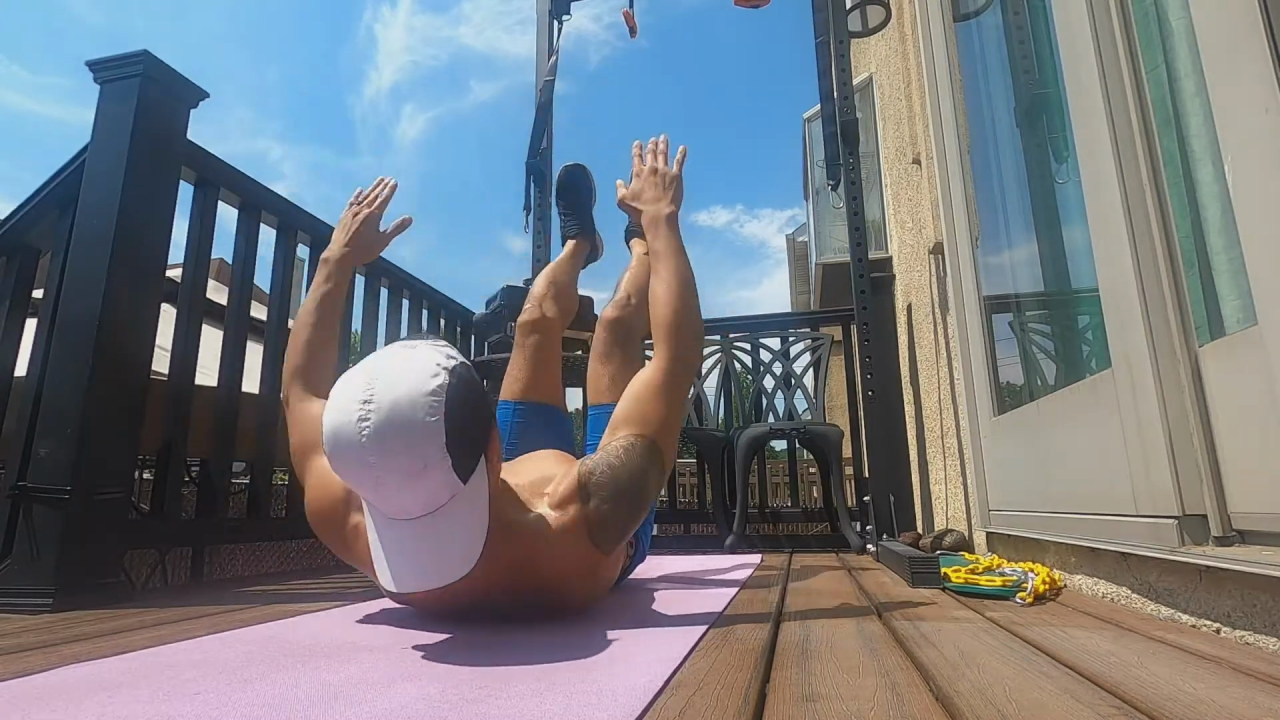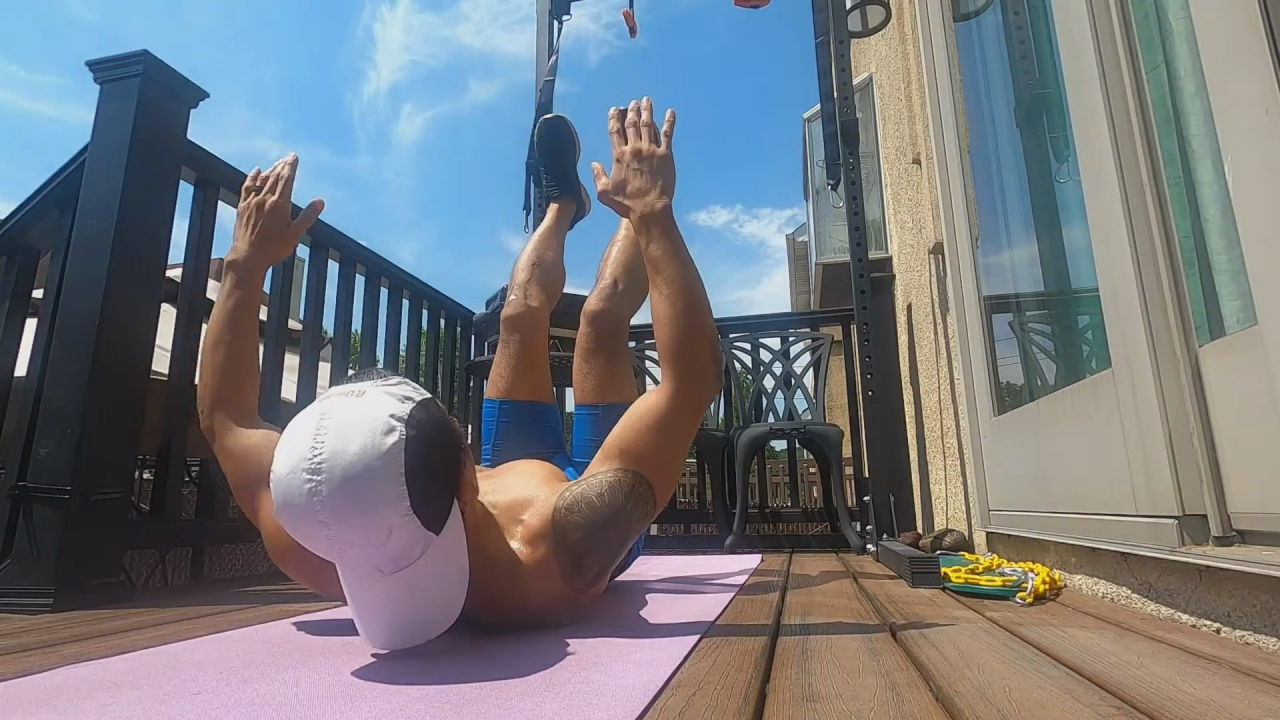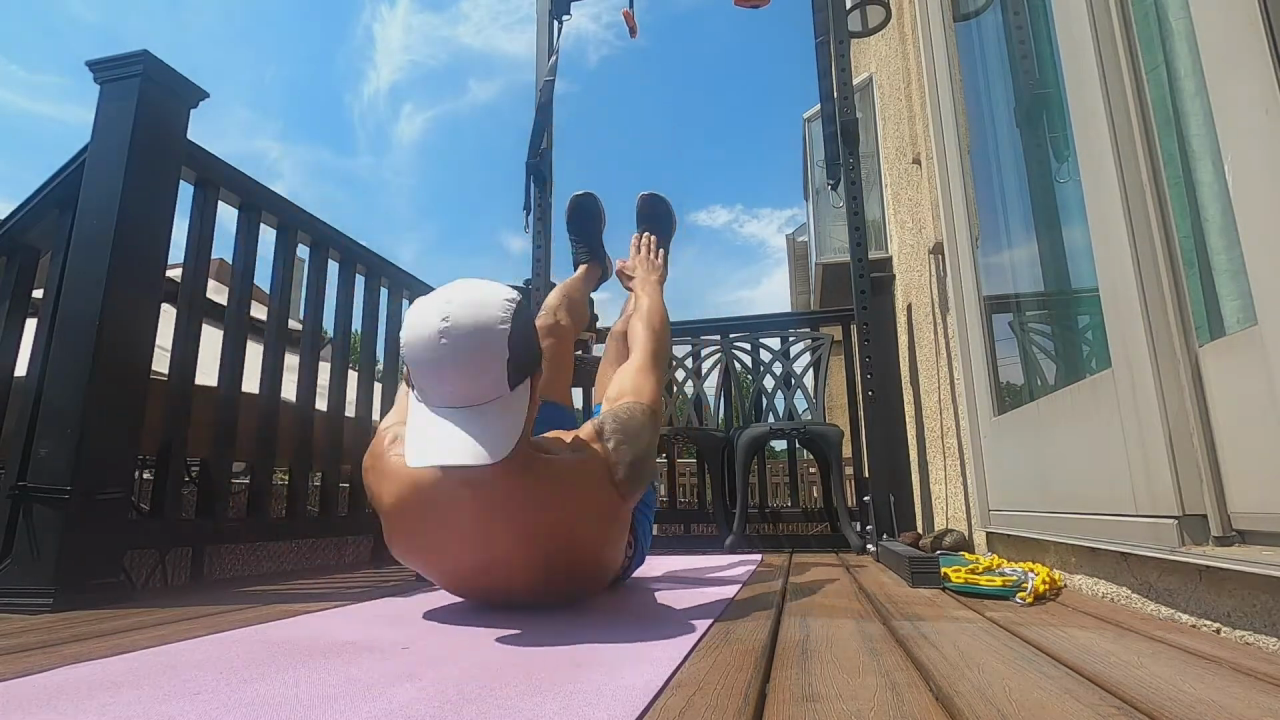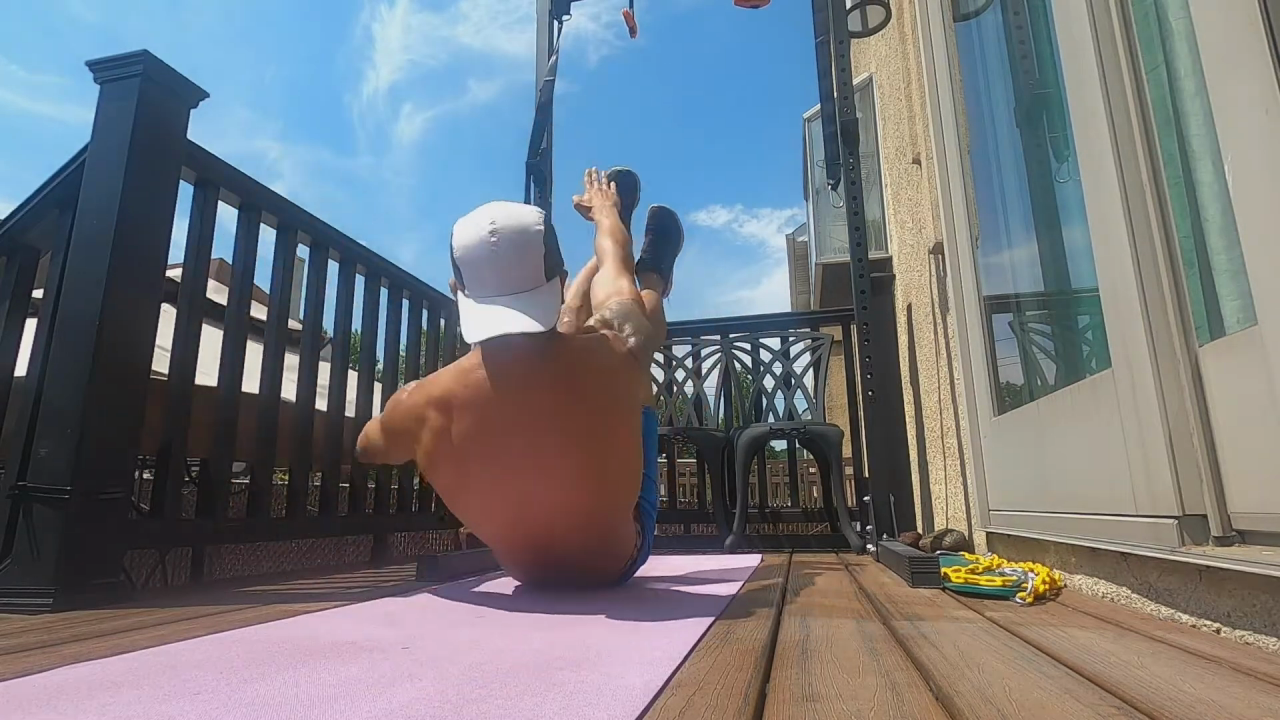
dt=0.3s
person 1, frame 1
left shoulder: (345, 527)
right shoulder: (584, 529)
left elbow: (303, 390)
right elbow: (677, 357)
left wrist: (336, 263)
right wrist: (661, 219)
left knee: (537, 321)
right knee: (617, 324)
left ankle: (579, 242)
right ankle: (640, 240)
person 1, frame 2
left shoulder: (309, 549)
right shoulder: (567, 555)
left elbow: (224, 416)
right elbow: (694, 378)
left wrist: (245, 264)
right wrist: (655, 215)
left knee: (522, 314)
right knee: (602, 316)
left ankle: (563, 205)
right ankle: (634, 221)
person 1, frame 3
left shoulder: (389, 473)
right shoulder: (599, 465)
left elbow: (402, 407)
right elbow: (650, 364)
right wrist: (648, 284)
right hip: (601, 570)
left knee: (553, 326)
right knee: (625, 341)
left ankle: (589, 266)
right ankle: (651, 275)
person 1, frame 4
left shoulder: (424, 406)
right shoulder: (611, 355)
left elbow: (367, 444)
right elbow: (617, 268)
right wrist: (603, 215)
left hip: (525, 567)
right hip: (612, 562)
left ankle: (626, 265)
right ankle: (654, 278)
